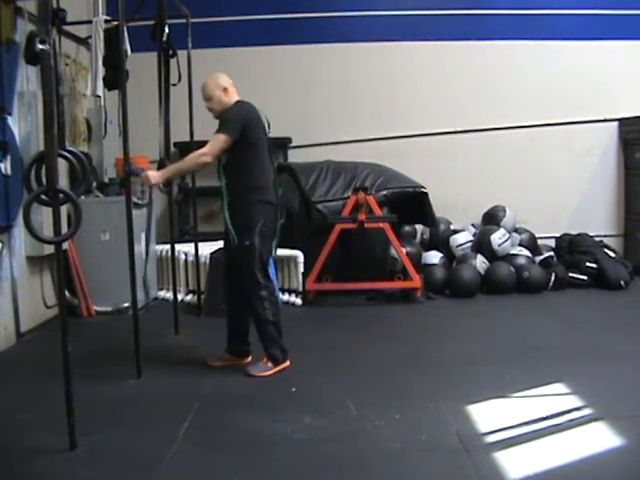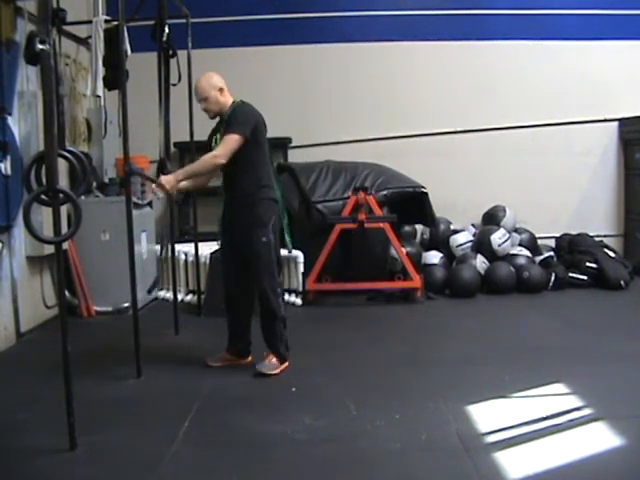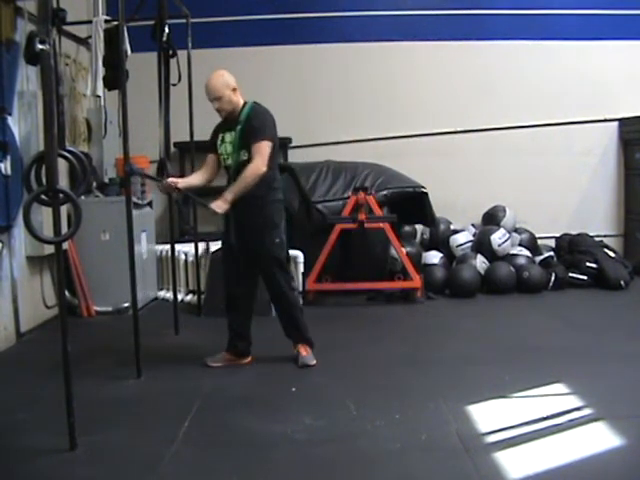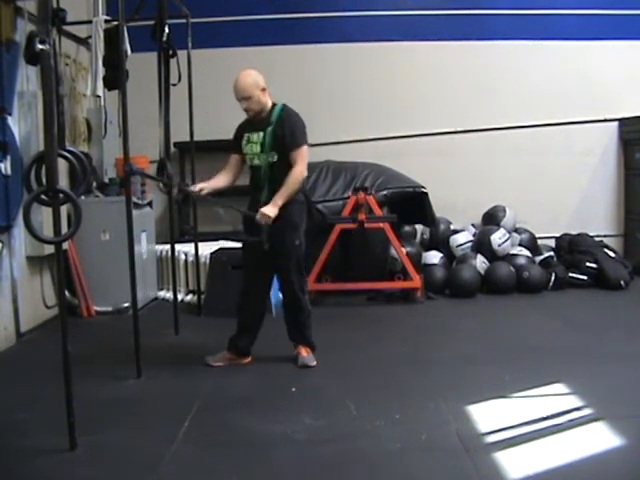
dt=0.3s
person 1, frame 1
left shoulder: (240, 114)
right shoulder: (238, 119)
left elbow: (206, 156)
left wrist: (163, 175)
right wrist: (222, 208)
left hip: (256, 211)
right hip: (241, 211)
left knee: (256, 282)
right knee: (235, 282)
left ankle: (276, 355)
right ankle: (238, 350)
person 1, frame 2
left shoulder: (244, 114)
right shoulder: (219, 129)
left elbow: (219, 158)
right elbow: (211, 171)
left wrist: (176, 176)
right wrist: (183, 185)
left hip: (259, 210)
right hip: (234, 211)
left knee: (265, 281)
right knee: (235, 284)
left ankle: (279, 352)
right ankle: (238, 350)
person 1, frame 3
left shoulder: (258, 117)
right shoulder: (220, 130)
left elbow: (259, 166)
right elbow: (208, 171)
left wrist: (224, 200)
right wrist: (183, 182)
left hip: (265, 211)
right hip: (237, 214)
left knee: (278, 280)
right knee: (236, 285)
left ankle: (302, 343)
right ankle: (238, 349)
person 1, frame 4
left shoulder: (288, 120)
right shoulder: (244, 129)
left elbow: (300, 169)
right elbow: (231, 172)
left wrist: (276, 205)
right wrist: (207, 185)
left hip: (287, 212)
right hip: (257, 213)
left knee: (293, 283)
right knee: (251, 284)
left ankle: (304, 345)
right ankle: (240, 349)
